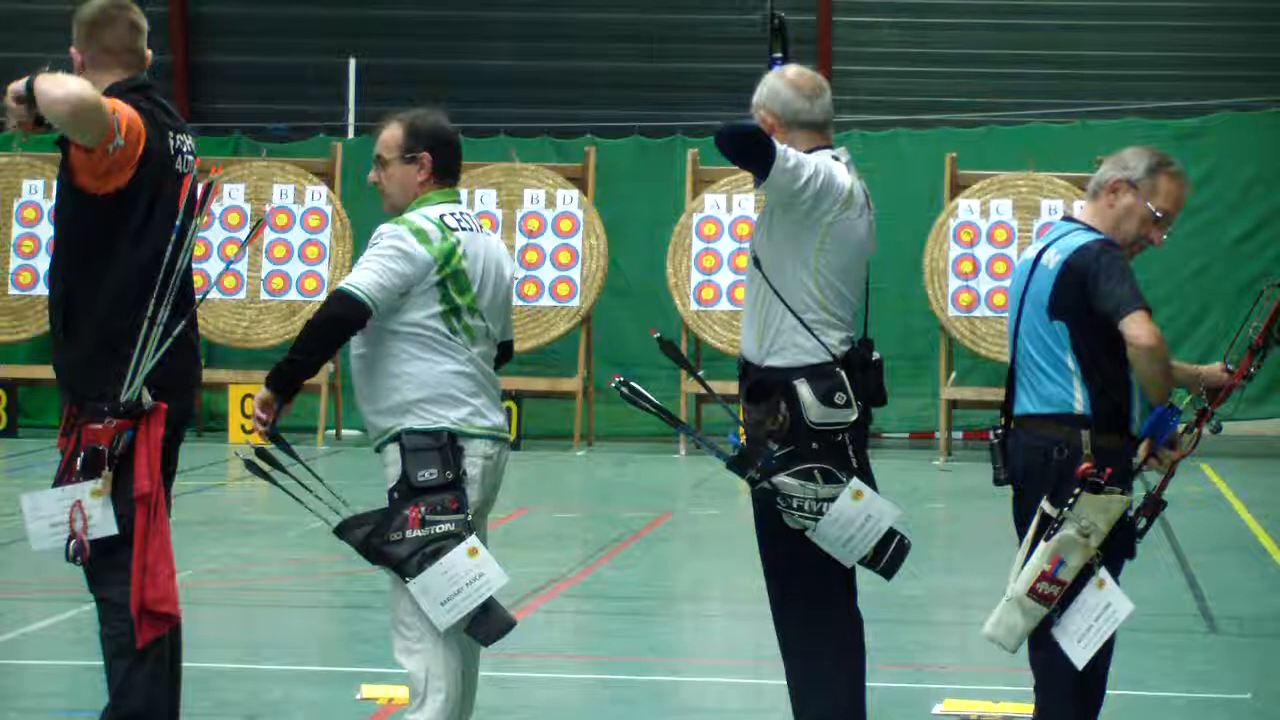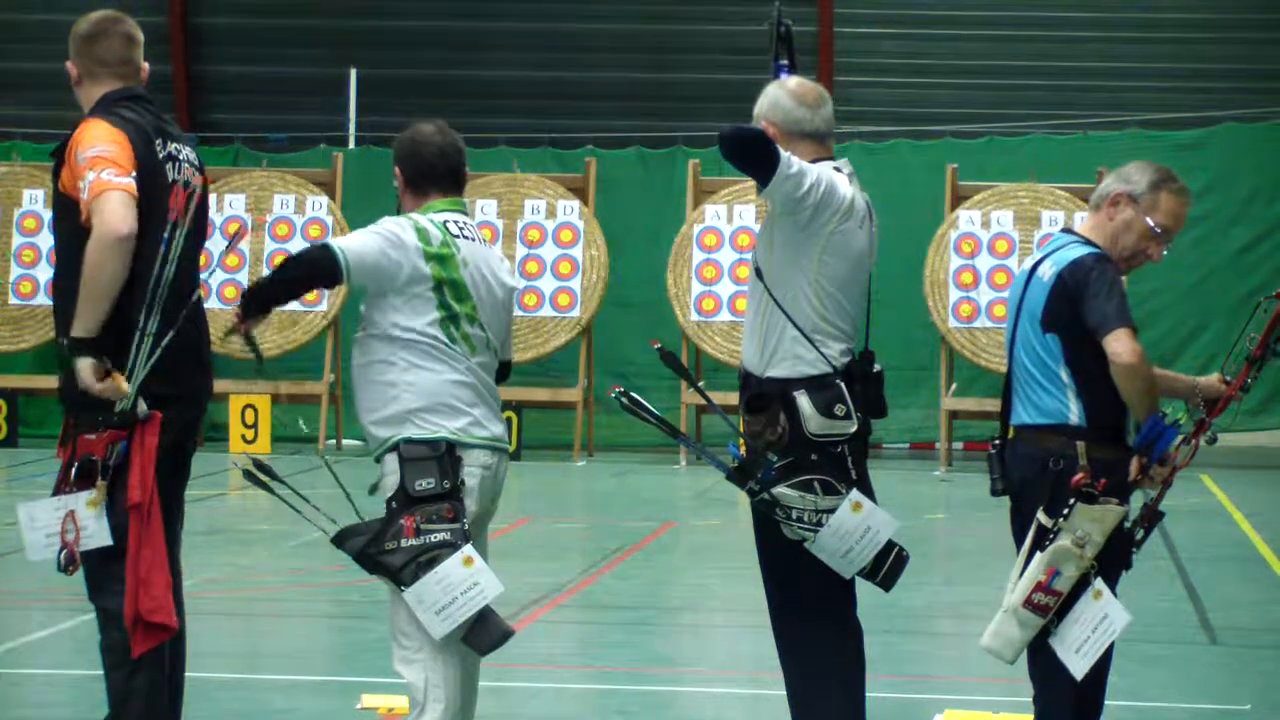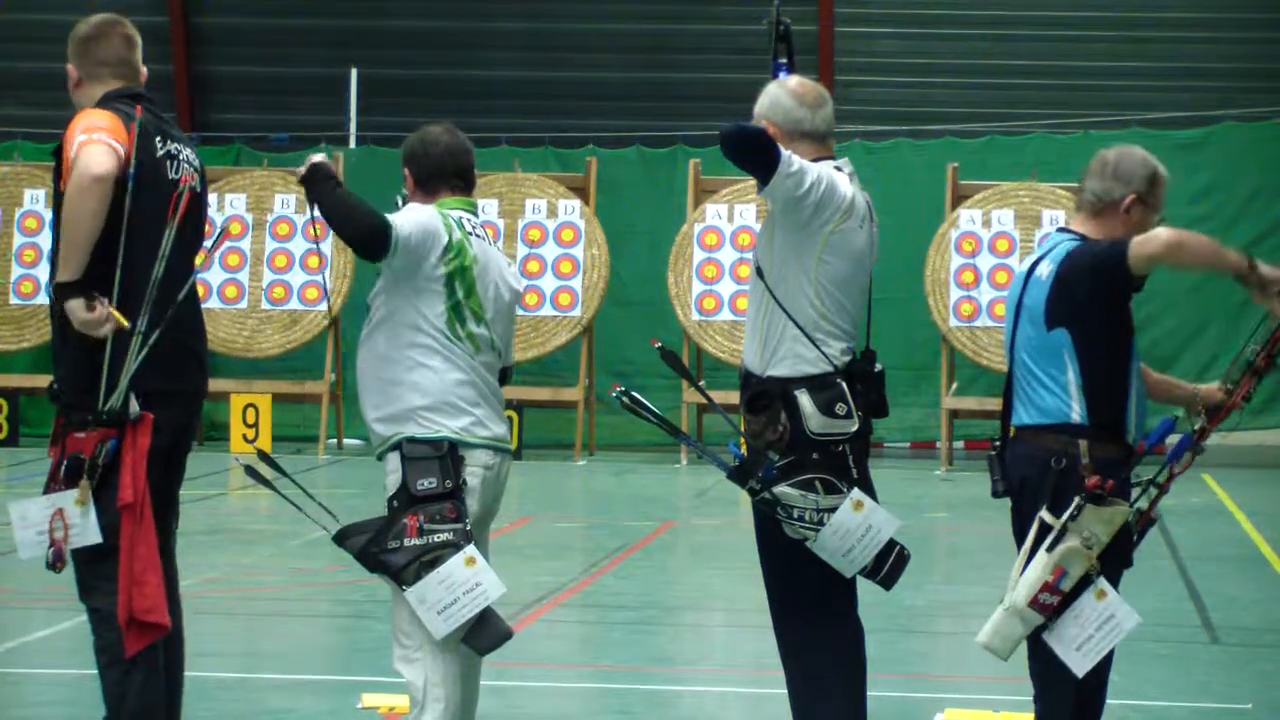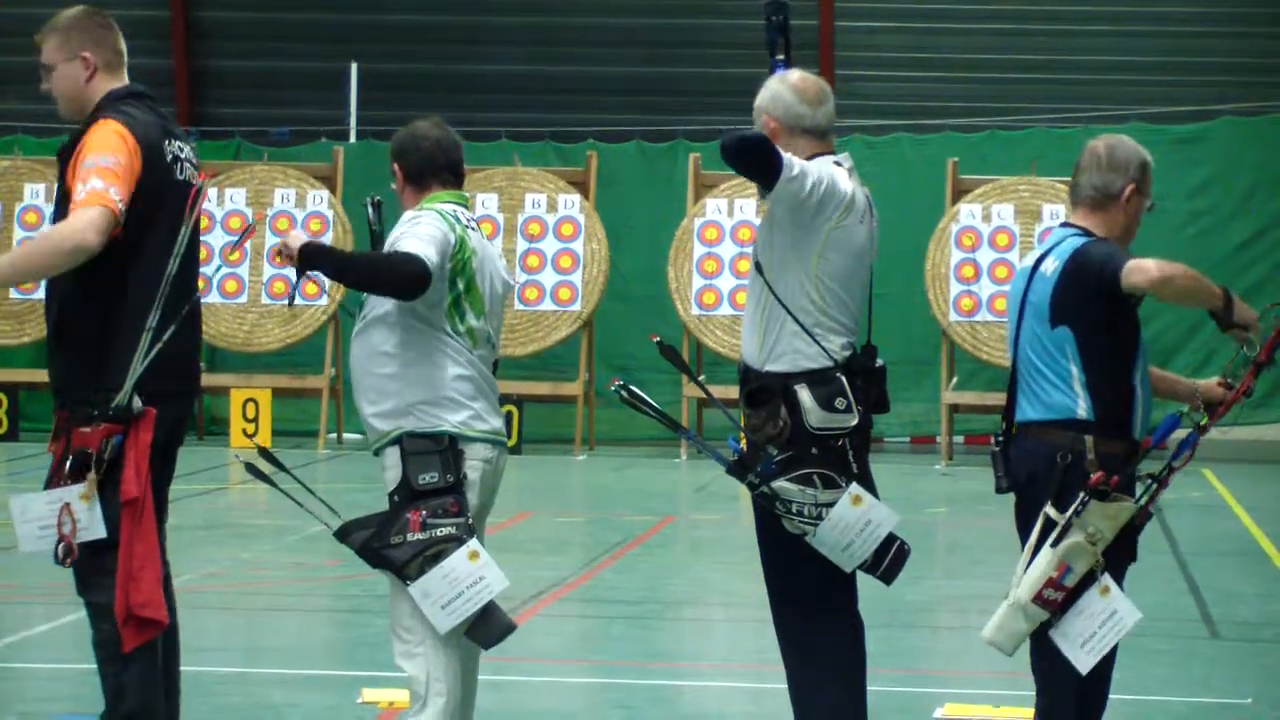
dt=0.7s
person 1, frame 1
left shoulder: (119, 124)
right shoulder: (167, 126)
left elbow: (74, 99)
left hip: (117, 377)
right hip: (157, 371)
left knee: (119, 561)
right knee: (140, 552)
person 1, frame 2
left shoulder: (100, 134)
right shoulder: (174, 142)
left elbow: (115, 230)
left wrist: (81, 341)
left hip: (122, 388)
right hip: (176, 380)
left knee: (121, 572)
right knee: (154, 562)
person 1, frame 3
left shoulder: (98, 123)
right shoulder: (178, 145)
left elbow: (96, 174)
left wrist: (70, 282)
left hip: (115, 386)
right hip: (172, 380)
left knee: (112, 572)
right knee: (150, 563)
person 1, frame 4
left shoulder: (112, 132)
right shoulder: (167, 135)
left elbow: (85, 233)
left hip: (115, 389)
right hip: (157, 382)
left knee: (110, 572)
right knee: (141, 562)
person 2, frame 1
left shoulder: (817, 179)
right shoulder: (839, 181)
left elbow: (734, 140)
left wrist: (763, 133)
left hip: (801, 409)
right hip: (811, 401)
left knee: (813, 589)
right knee: (809, 584)
person 2, frame 2
left shoulder: (815, 189)
right shoulder: (843, 192)
left elbow: (738, 143)
left wrist: (769, 141)
left hip: (802, 420)
right hip: (817, 408)
left knee: (812, 601)
right knee: (810, 595)
person 2, frame 3
left shoulder: (817, 191)
right shoulder: (843, 192)
left elbow: (738, 141)
left wrist: (762, 135)
left hip: (803, 421)
right hip: (817, 412)
left knee: (813, 601)
right knee: (812, 598)
person 2, frame 4
left shoulder: (816, 186)
right shoulder: (842, 186)
left elbow: (739, 149)
left wrist: (764, 145)
left hip: (803, 417)
right hip: (814, 405)
left knee: (813, 594)
right knee: (811, 590)
person 3, frame 1
left shoulder: (410, 234)
right shoulder: (488, 243)
left elbow: (340, 315)
left wrist: (278, 386)
right hip: (477, 441)
left knee: (425, 611)
person 3, frame 2
left shoulder: (406, 237)
right shoulder: (493, 258)
left elbow: (314, 265)
left wrist: (253, 302)
right hip: (478, 452)
left knee: (424, 626)
person 3, frame 3
left shoulder: (430, 227)
right shoulder: (496, 259)
left elbow: (366, 231)
left wrist: (319, 176)
right hip: (478, 451)
left knee: (425, 625)
person 3, frame 4
left shoulder: (430, 222)
right shoulder: (482, 244)
left elbow: (408, 275)
left wrist: (311, 254)
right hip: (467, 443)
left knee: (426, 615)
person 4, frame 1
left shoulder: (1045, 248)
right shoulder: (1095, 254)
right elbow: (1143, 340)
left wrist: (1195, 376)
right wrist: (1164, 413)
left hip: (1042, 450)
right hip: (1079, 458)
left knee: (1059, 603)
person 4, frame 2
left shoulder: (1049, 259)
right shoulder: (1089, 268)
right elbow: (1125, 358)
left wrist: (1194, 387)
left hip: (1042, 461)
right hip: (1075, 469)
left knee: (1056, 613)
person 4, frame 3
left shoulder: (1052, 260)
right shoulder: (1086, 262)
right elbow: (1165, 245)
left wrist: (1193, 395)
left hip: (1049, 463)
right hip: (1075, 470)
left knee: (1064, 614)
person 4, frame 4
left shoulder: (1051, 257)
right shoulder: (1085, 259)
right elbow: (1154, 275)
left wrist: (1191, 390)
right wrist: (1226, 304)
left hip: (1050, 458)
right hip: (1081, 465)
left knee: (1066, 612)
